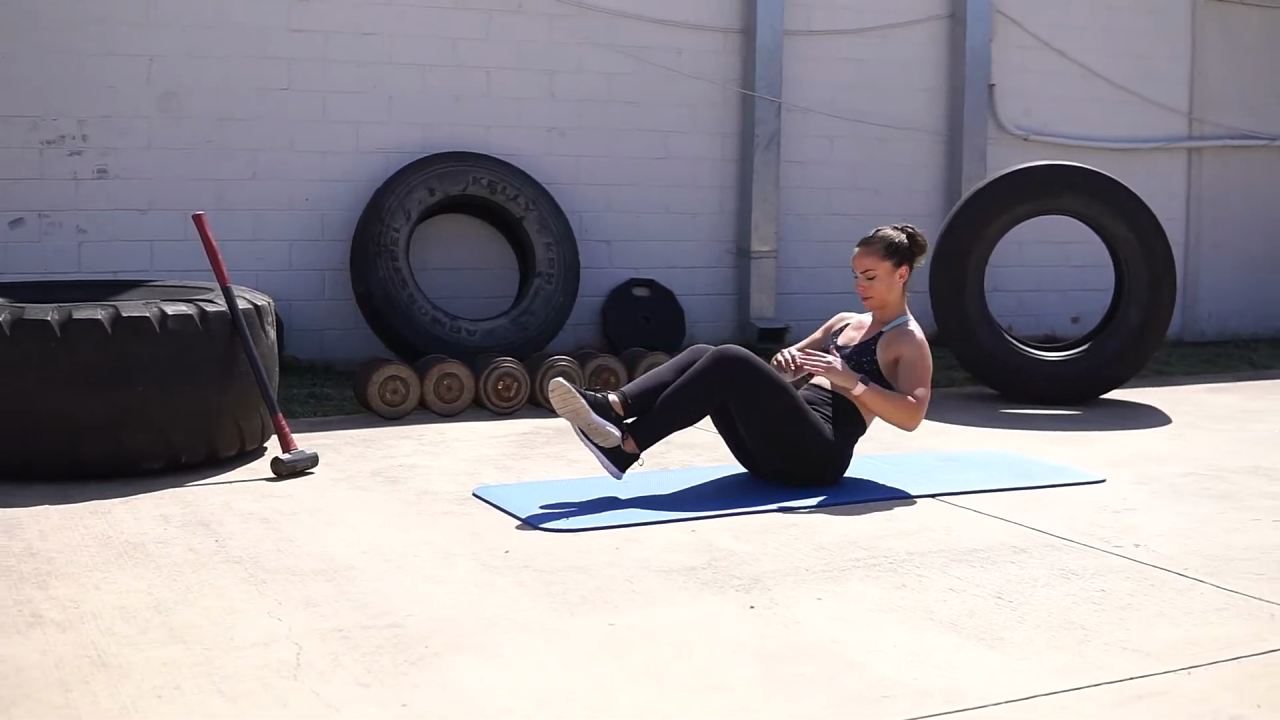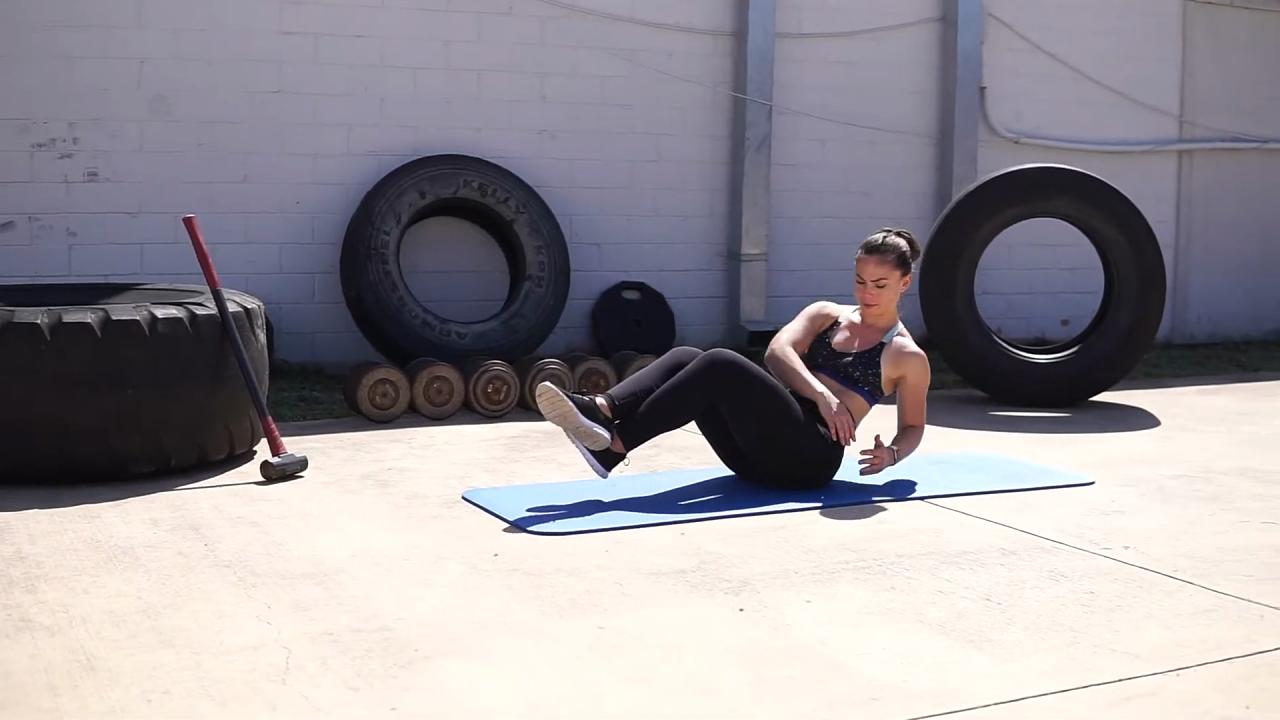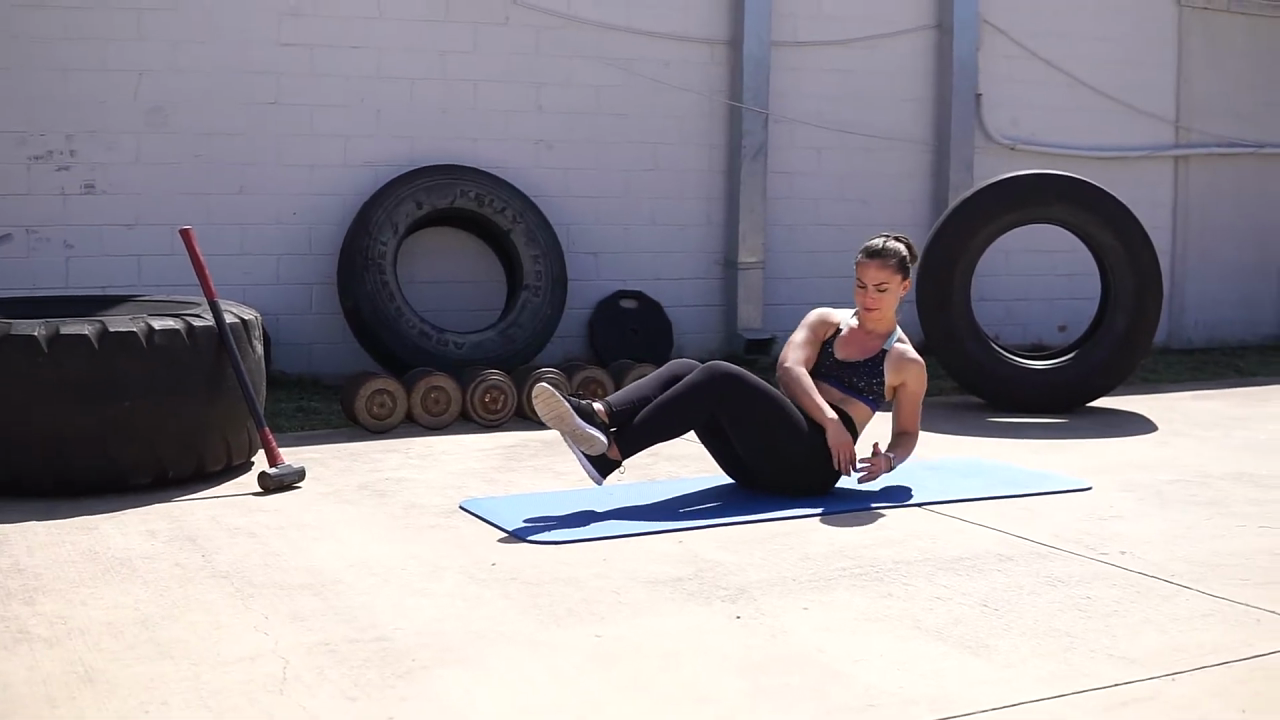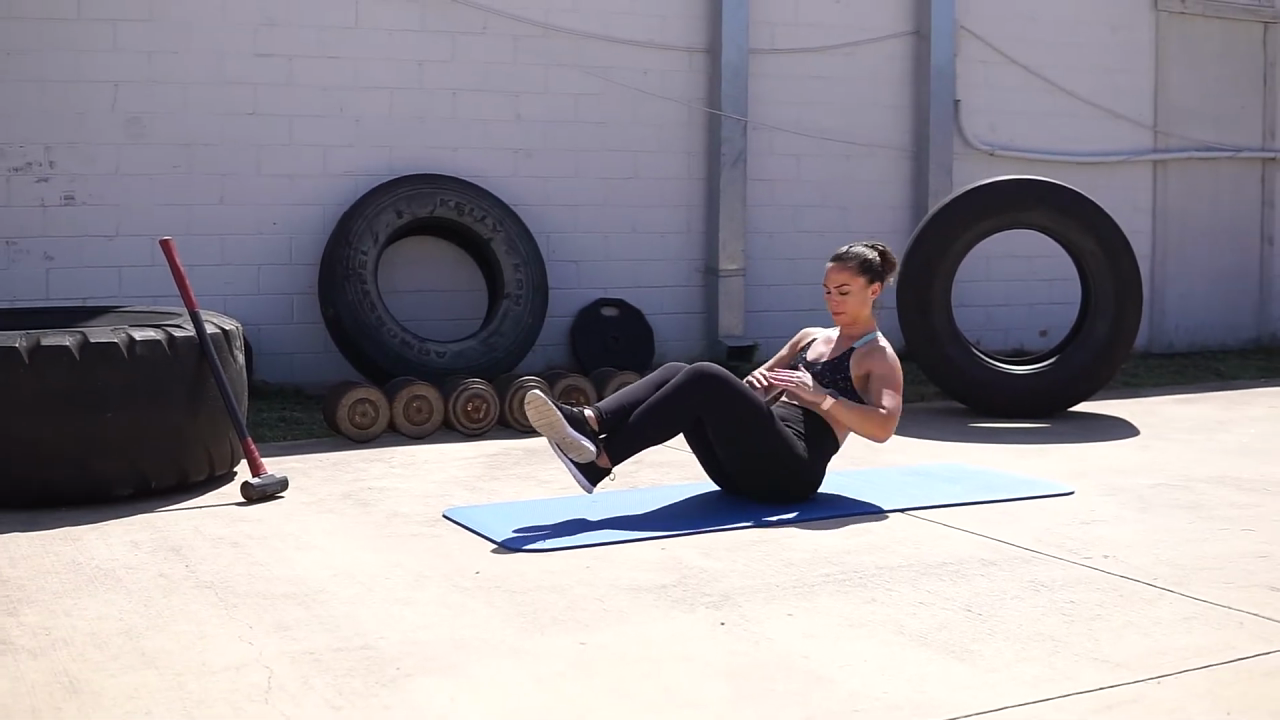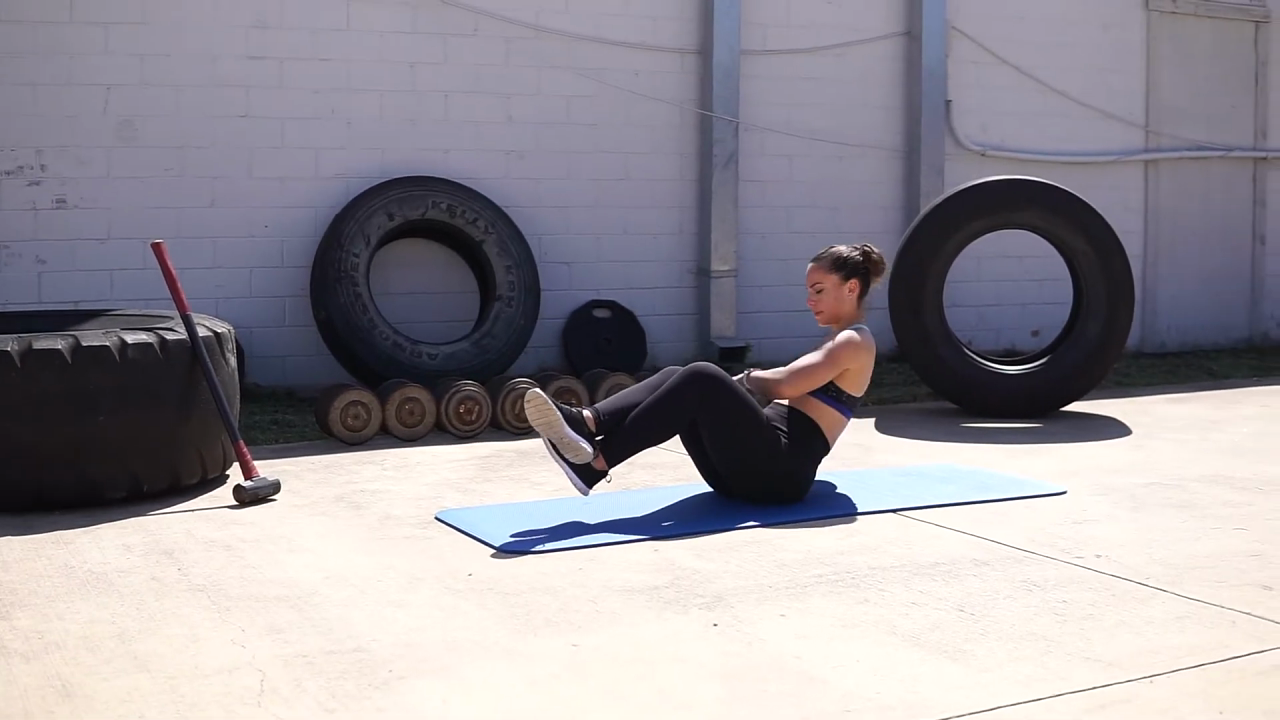
dt=0.2s
person 1, frame 1
left shoulder: (909, 342)
right shoulder: (847, 322)
left elbow: (910, 415)
right elbow: (797, 367)
left wrist: (848, 379)
right wrist: (789, 357)
left hip: (817, 452)
right hip: (774, 449)
left knee: (730, 360)
right knee: (701, 355)
left ankle: (628, 445)
right ankle: (611, 407)
person 1, frame 2
left shoulder: (907, 355)
right shoulder: (827, 315)
left elbow: (913, 428)
right elbow: (778, 353)
left wrist: (890, 454)
right wrist: (822, 395)
left hip: (808, 455)
right hip: (759, 453)
left knee: (720, 365)
right knee: (685, 358)
left ankle: (615, 444)
right ankle: (599, 409)
person 1, frame 3
left shoulder: (907, 362)
right shoulder: (825, 321)
left elbow: (906, 434)
right elbow: (789, 369)
left wrist: (888, 460)
right wrist: (830, 421)
left hip: (808, 462)
right hip: (759, 460)
left knee: (719, 377)
right knee: (684, 371)
left ankle: (610, 452)
right ankle: (596, 416)
person 1, frame 4
left shoulder: (879, 357)
right shoulder: (813, 337)
left elbow: (883, 426)
right elbow: (760, 379)
left wrist: (817, 395)
right wrist: (757, 383)
left hip: (789, 469)
right hip: (745, 466)
left knee: (705, 377)
right knee: (675, 374)
left ankle: (600, 460)
right ankle: (587, 422)
person 1, frame 5
left shoulder: (854, 345)
right shoulder: (832, 346)
left elbow: (782, 385)
left wrist: (747, 380)
left hip: (780, 471)
right hip: (739, 468)
left knee: (701, 378)
right knee: (675, 378)
left ankle: (596, 462)
right ankle: (584, 423)
